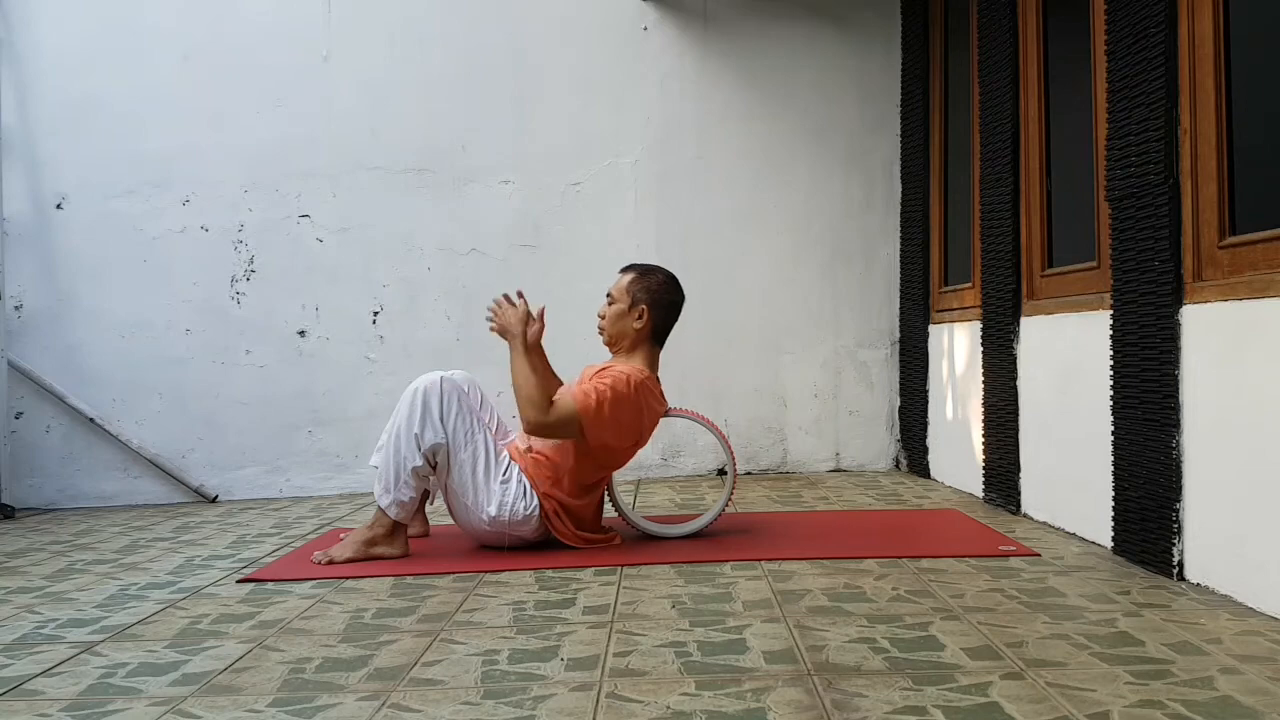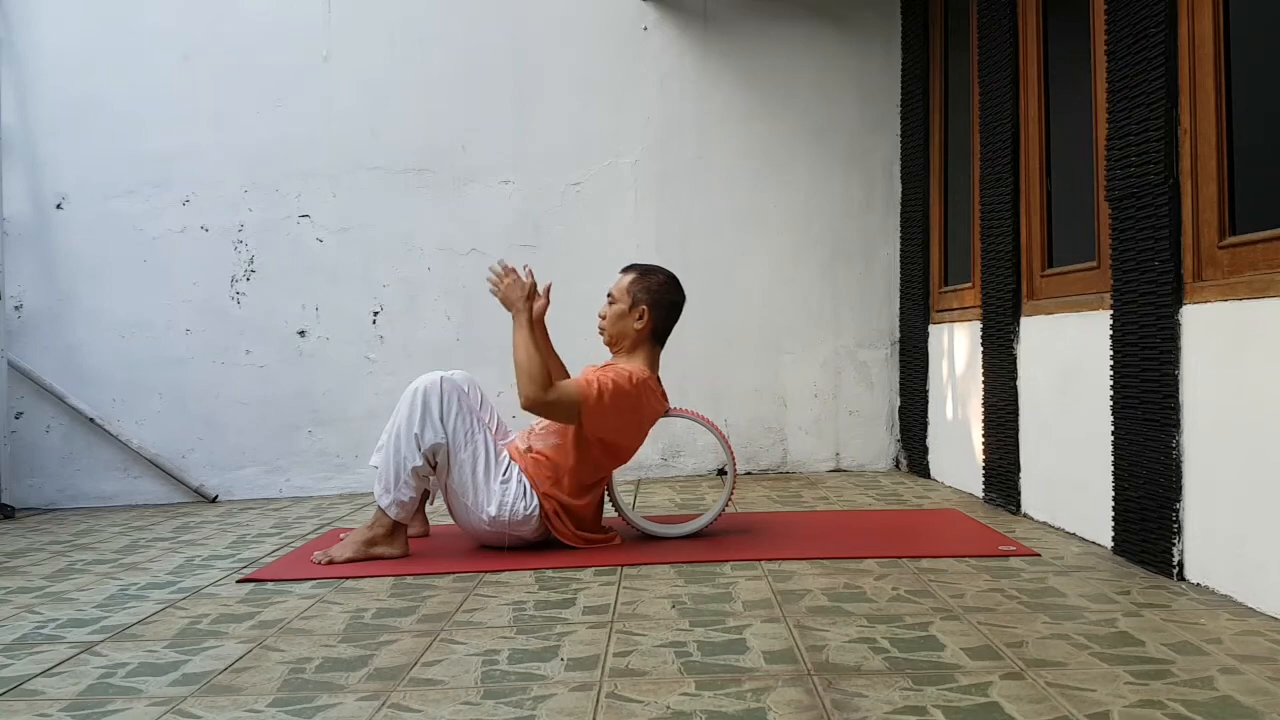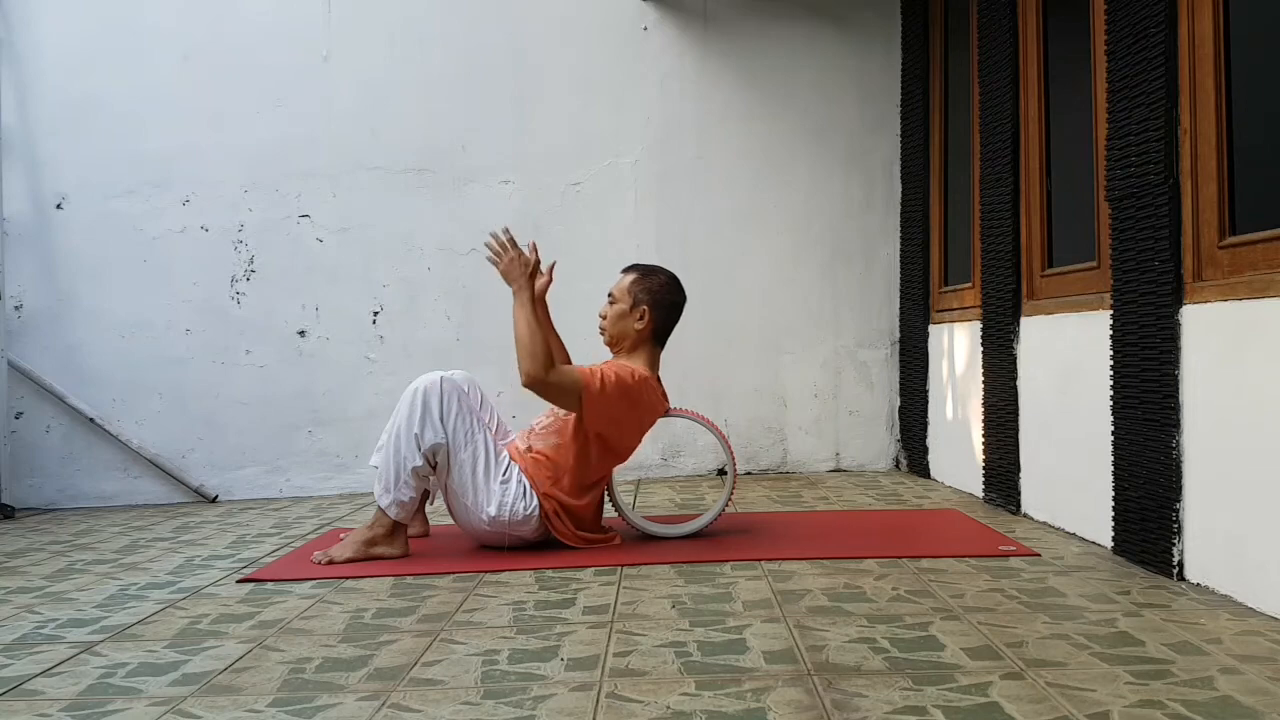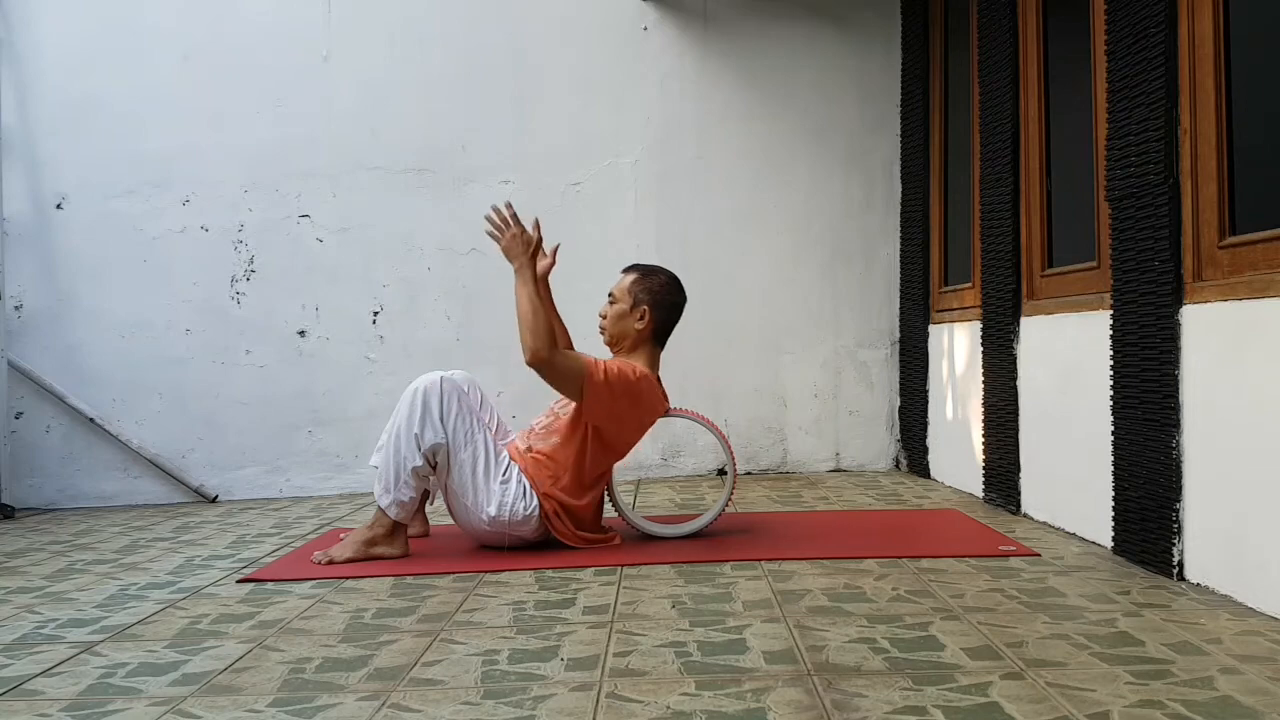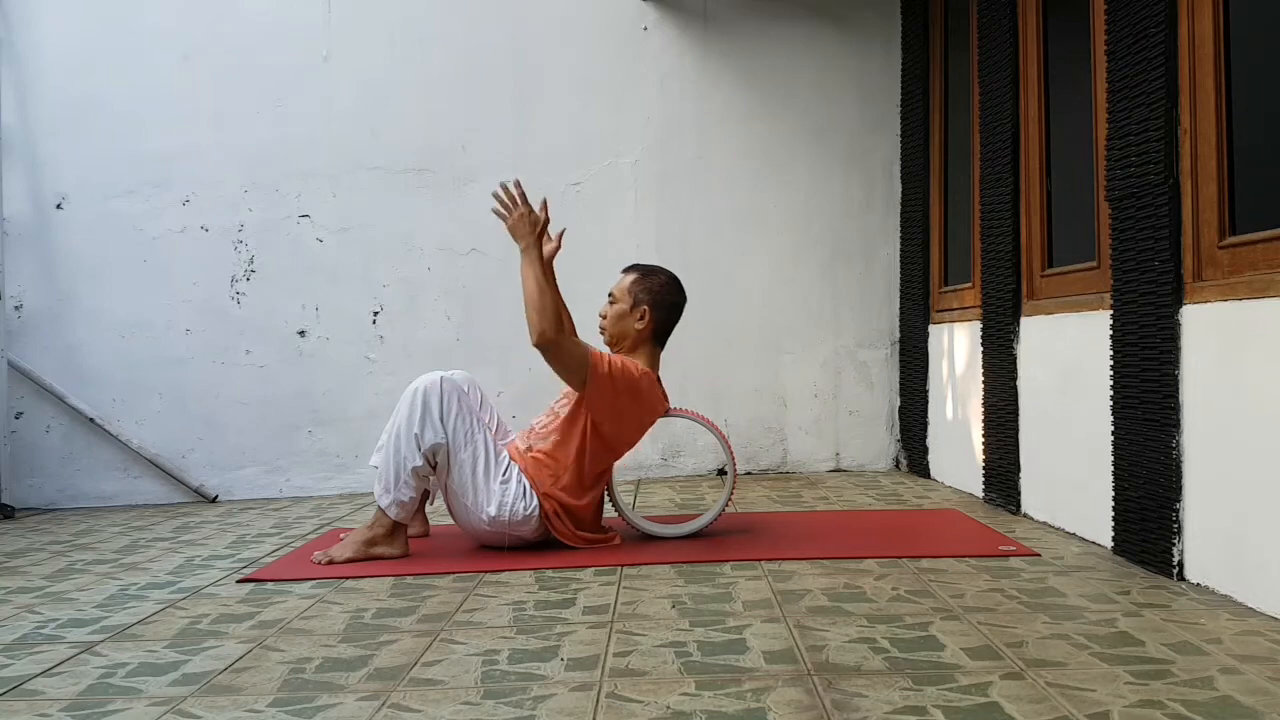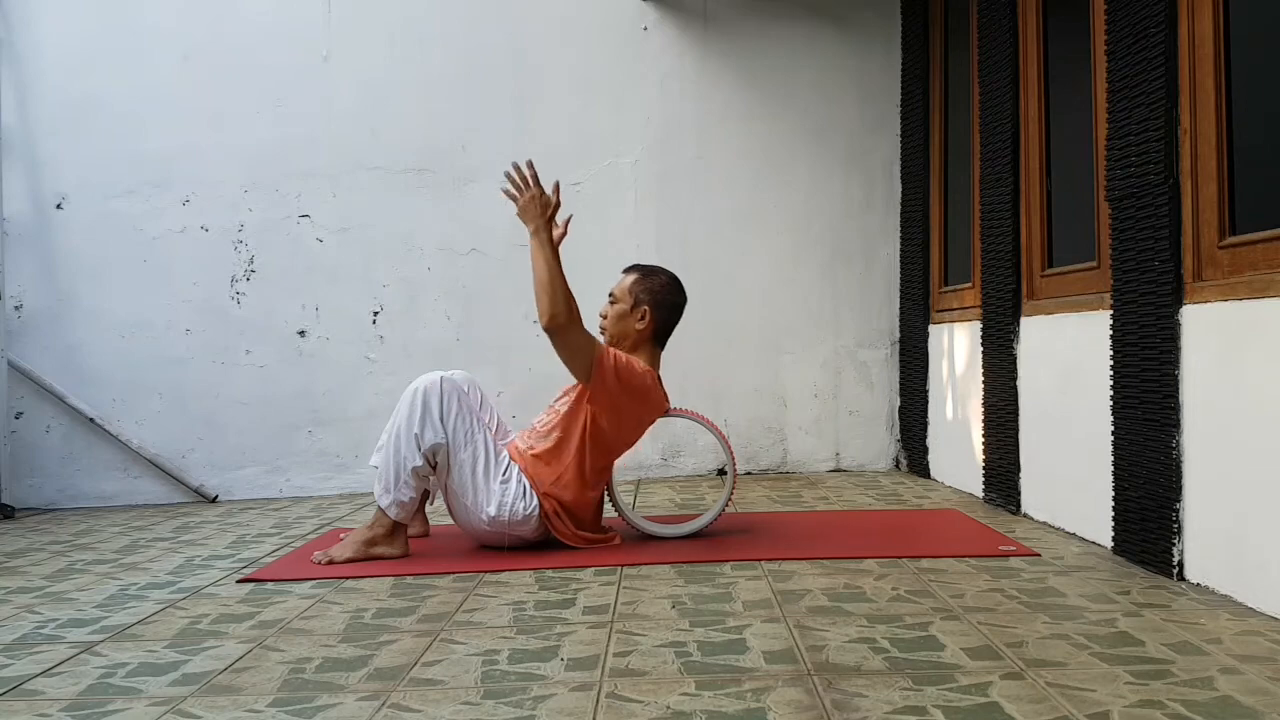
dt=0.1s
person 1, frame 1
left shoulder: (624, 386)
right shoulder: (630, 381)
left elbow: (537, 418)
right elbow: (563, 402)
left wrist: (517, 338)
right wrist: (533, 346)
left hip: (518, 506)
right hip: (519, 479)
left knee: (433, 391)
right knee: (457, 387)
left ankle: (385, 530)
right ankle: (412, 512)
person 1, frame 2
left shoulder: (627, 384)
right shoulder: (632, 380)
left elbow: (535, 396)
right elbow: (564, 391)
left wrist: (519, 319)
right wrist: (536, 325)
left hip: (518, 507)
right hip: (520, 481)
left knee: (432, 392)
right knee: (457, 387)
left ankle: (386, 530)
right ankle: (411, 511)
person 1, frame 3
left shoulder: (629, 386)
right shoulder: (634, 380)
left elbow: (536, 375)
right elbow: (561, 371)
left wrist: (521, 288)
right wrist: (537, 300)
left hip: (519, 507)
right hip: (521, 481)
left knee: (434, 392)
right knee: (457, 386)
left ankle: (386, 531)
right ankle: (411, 510)
person 1, frame 4
left shoulder: (629, 383)
right shoulder: (633, 379)
left elbow: (539, 354)
right elbow: (563, 356)
left wrist: (523, 268)
right wrist: (540, 283)
left hip: (516, 507)
right hip: (521, 486)
left knee: (433, 392)
right knee: (458, 386)
left ankle: (386, 530)
right ankle: (411, 510)
person 1, frame 5
left shoulder: (630, 382)
right shoulder: (632, 379)
left elbow: (547, 336)
right elbow: (567, 341)
left wrist: (528, 246)
right wrist: (542, 261)
left hip: (518, 507)
right hip: (520, 483)
left knee: (434, 392)
right knee: (457, 388)
left ankle: (386, 531)
right ankle: (411, 511)
person 1, frame 6
left shoulder: (631, 380)
right shoulder: (633, 377)
left elbow: (555, 321)
right elbow: (570, 329)
left wrist: (537, 231)
right wrist: (549, 247)
left hip: (516, 508)
right hip: (521, 487)
left knee: (434, 392)
right knee: (458, 387)
left ankle: (386, 531)
right ankle: (411, 511)
